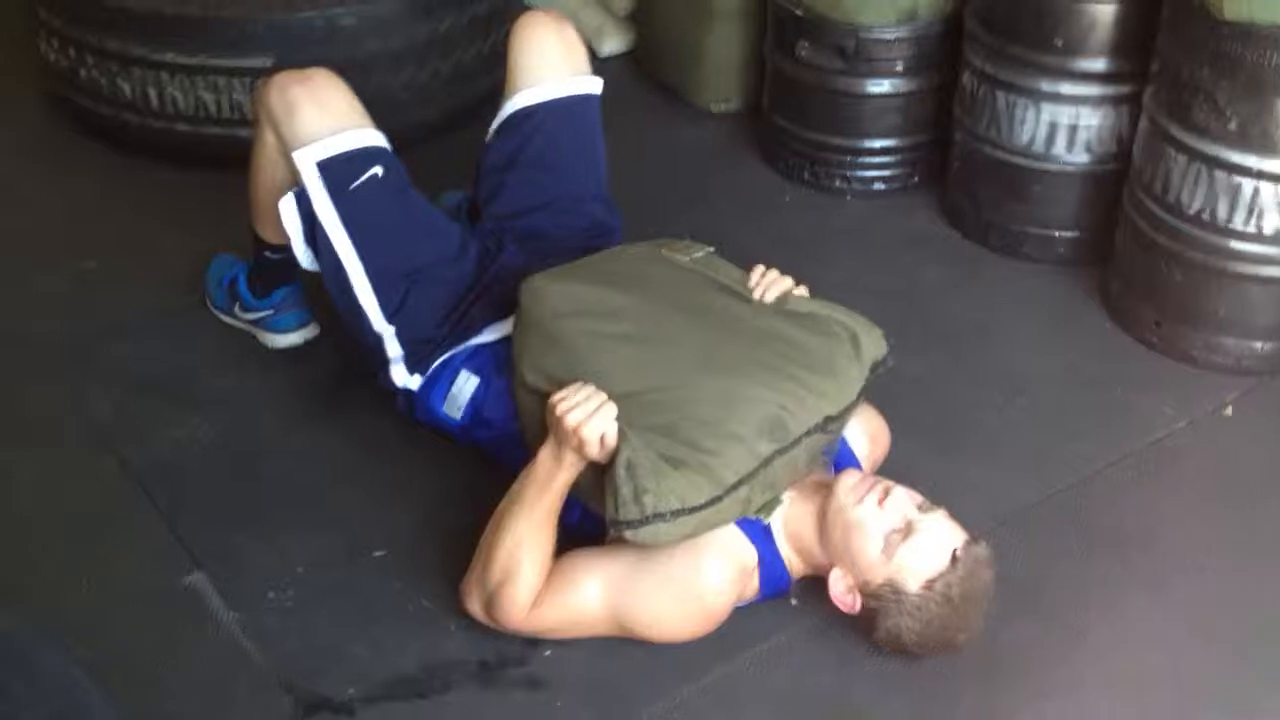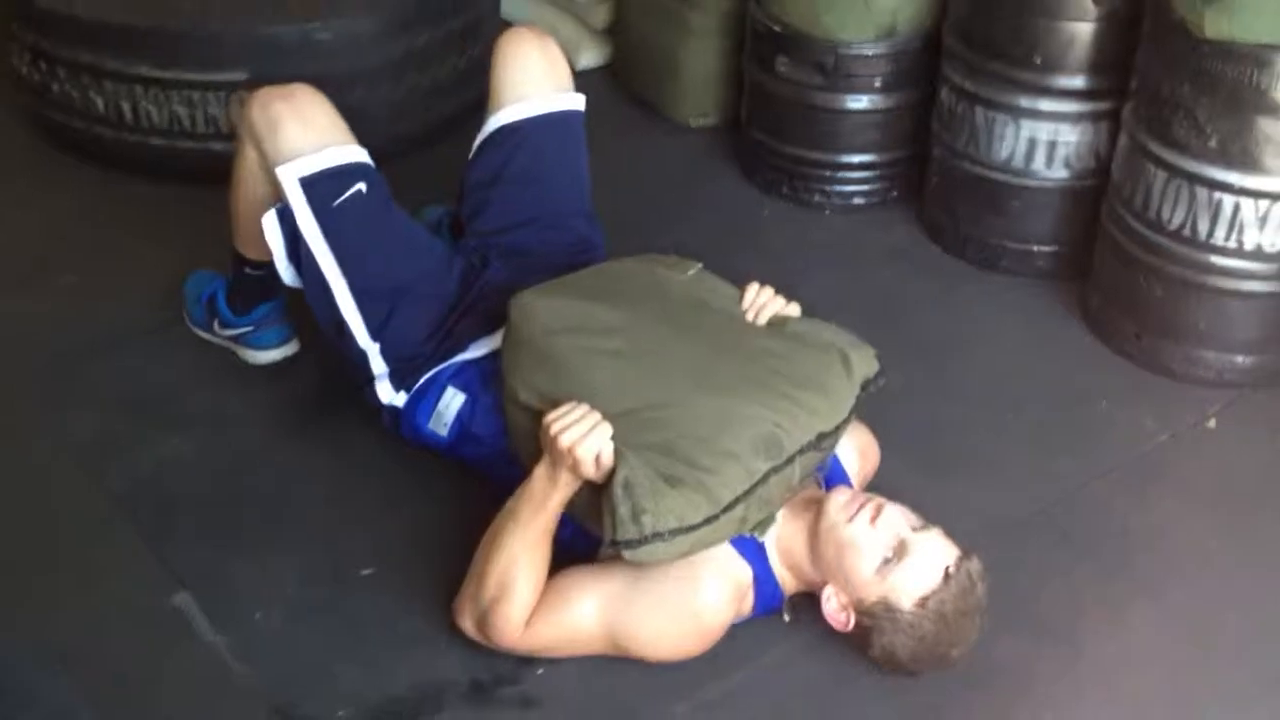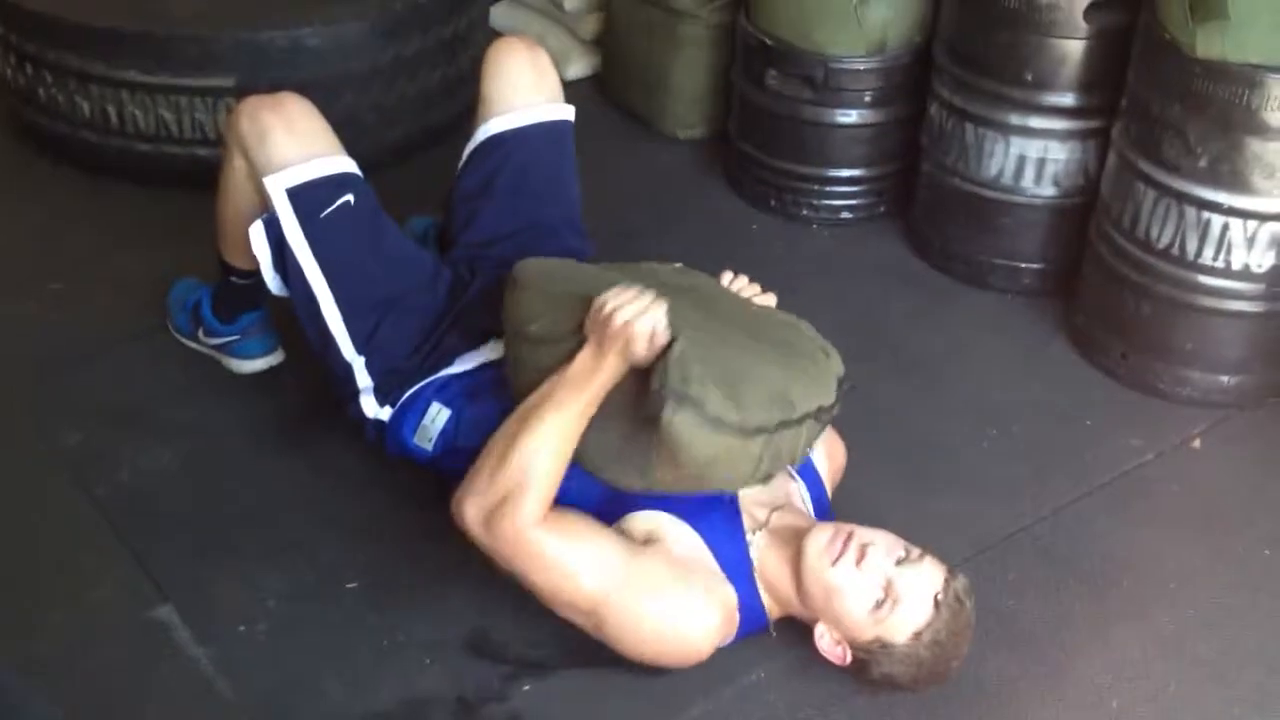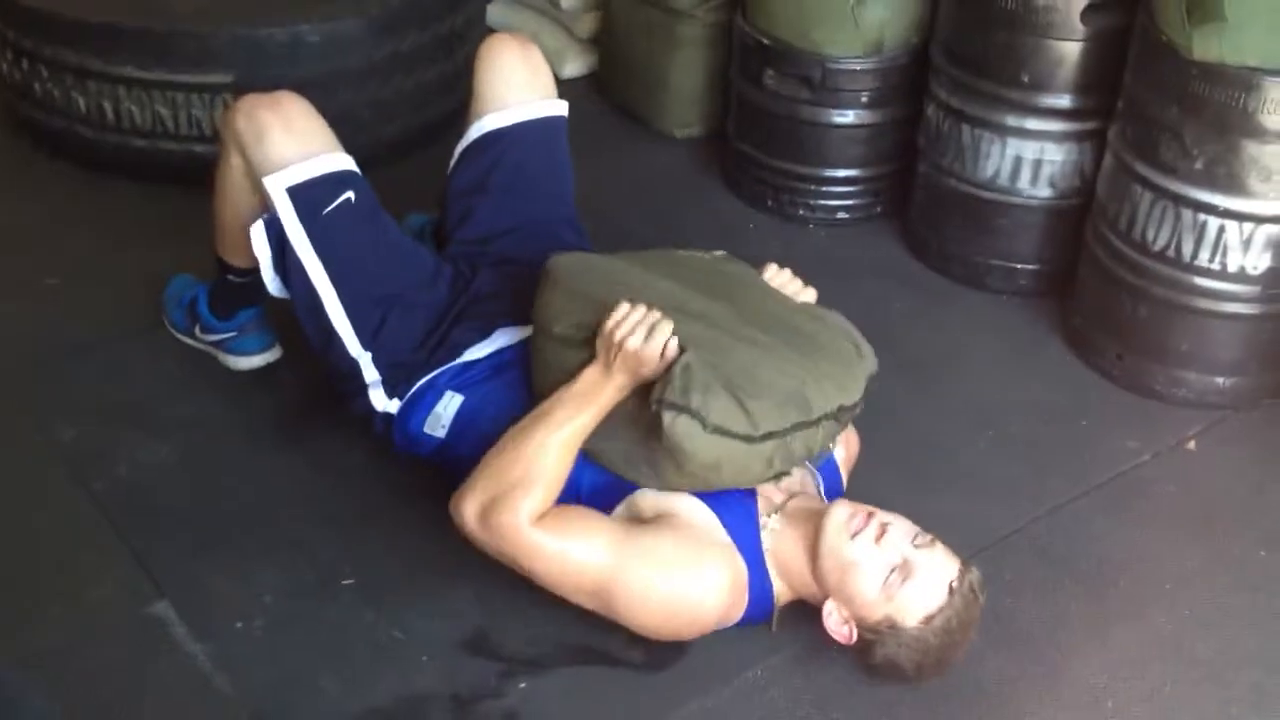
dt=0.3s
person 1, frame 1
left shoulder: (708, 579)
right shoulder: (857, 442)
left elbow: (494, 600)
left wrist: (562, 454)
left hip: (453, 342)
left knee: (297, 95)
right knee: (541, 33)
left ankle: (266, 292)
right ankle: (480, 218)
person 1, frame 2
left shoulder: (704, 599)
right shoulder: (843, 455)
left elbow: (487, 617)
left wrist: (557, 470)
right wrist: (771, 334)
left hip: (438, 360)
left knee: (280, 110)
right knee: (525, 46)
left ankle: (247, 309)
right ankle: (463, 233)
person 1, frame 3
left shoulder: (687, 613)
right shoulder: (816, 467)
left elbow: (489, 512)
left wrist: (597, 361)
left hip: (425, 373)
left knee: (269, 119)
right knee: (516, 57)
left ankle: (232, 315)
right ankle: (456, 254)
person 1, frame 4
left shoulder: (700, 582)
right shoulder: (825, 451)
left elbow: (486, 515)
left wrist: (604, 379)
left hip: (424, 369)
right hip: (539, 308)
left knee: (263, 118)
right knee: (508, 50)
left ankle: (229, 315)
right ankle: (446, 248)
